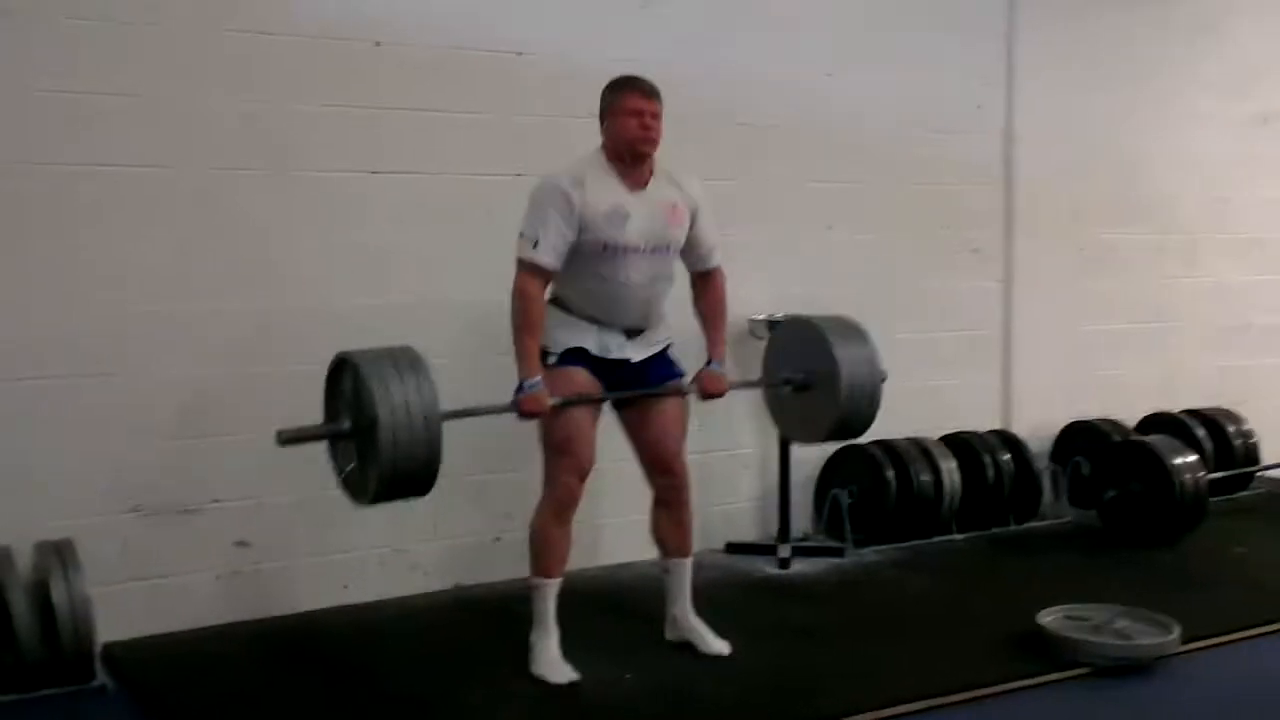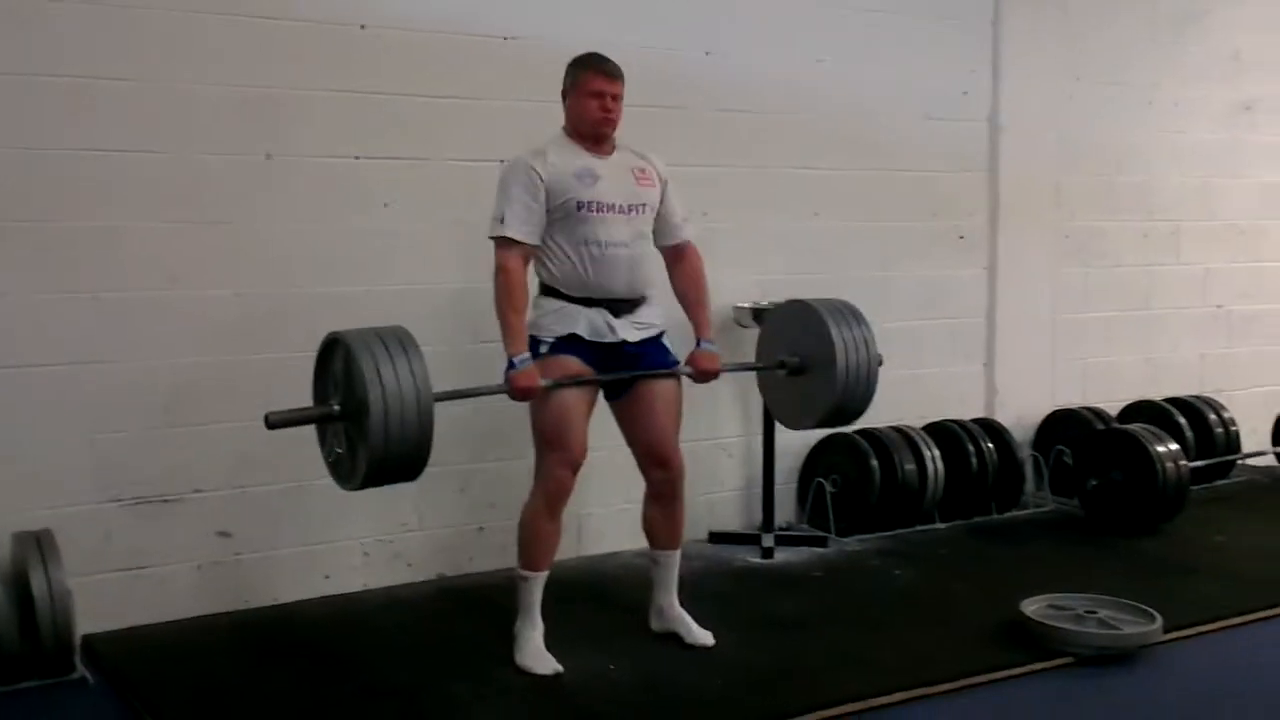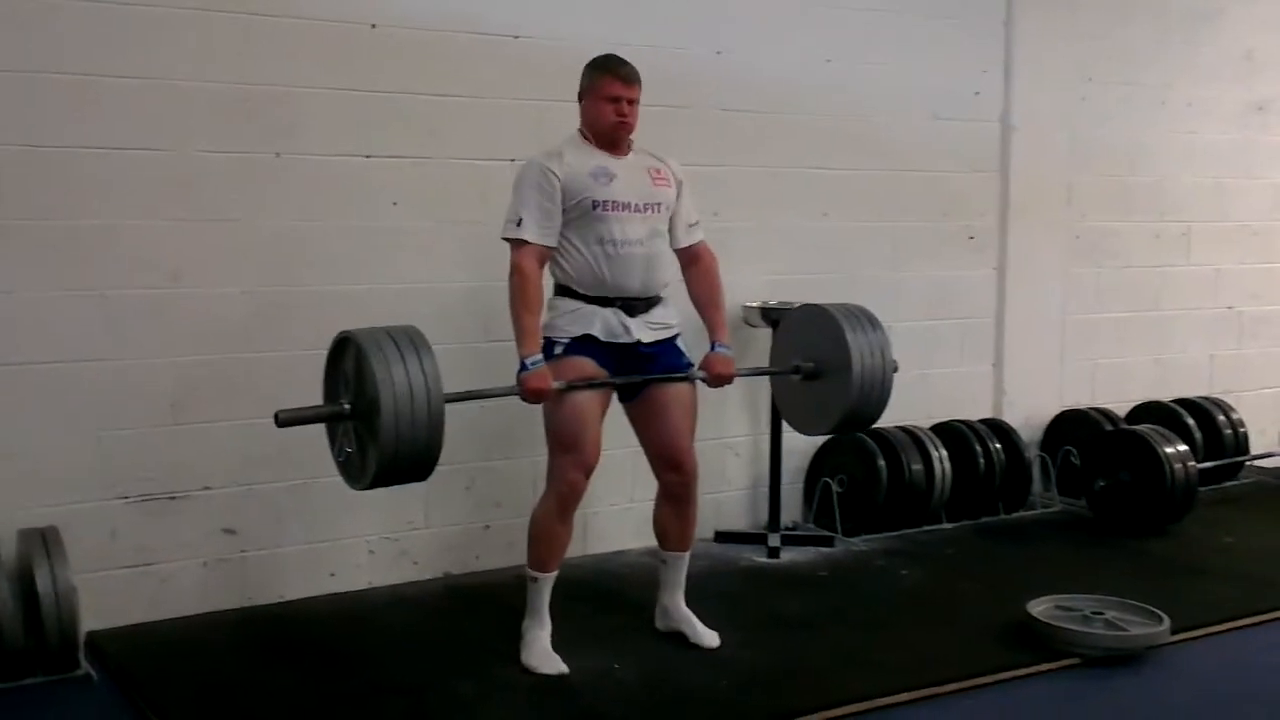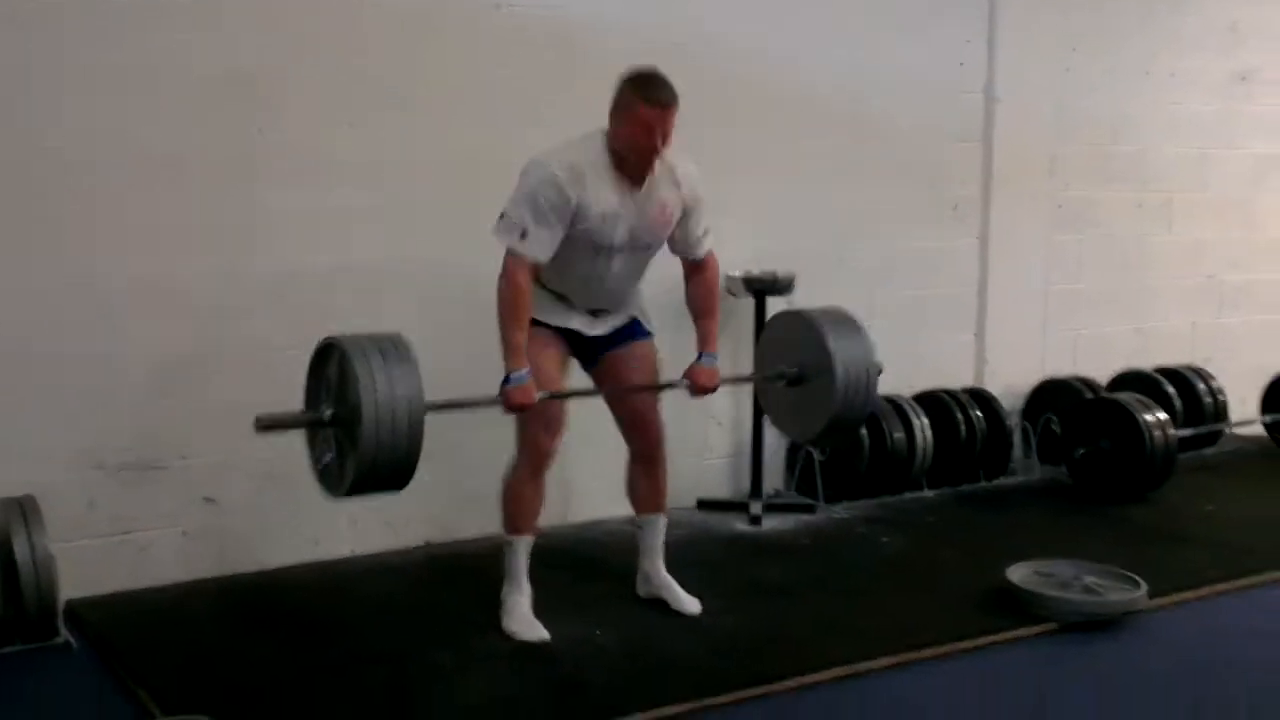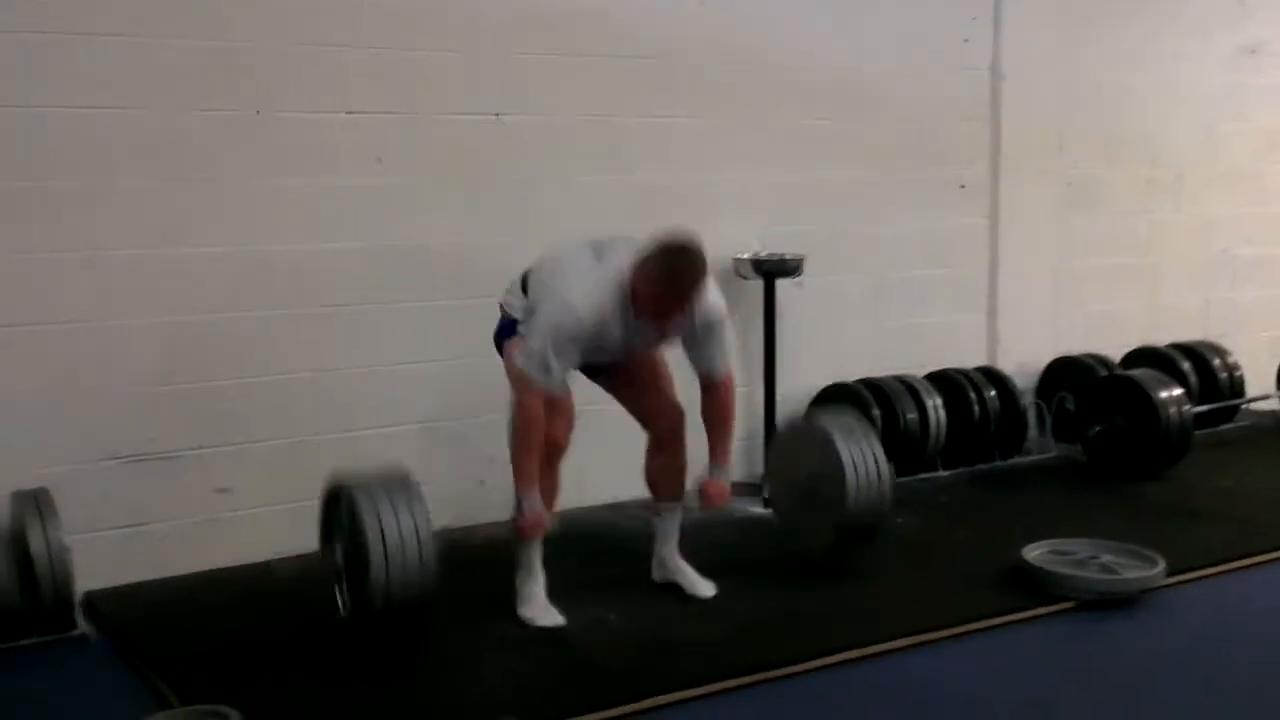
dt=0.2s
person 1, frame 1
left shoulder: (683, 194)
right shoulder: (567, 188)
left elbow: (709, 277)
right elbow: (530, 282)
left wrist: (716, 360)
right wrist: (530, 378)
left hip: (648, 347)
right hip: (577, 344)
left knee: (672, 479)
right knee: (566, 484)
left ankle: (681, 614)
right ankle: (544, 634)
person 1, frame 2
left shoulder: (647, 168)
right shoulder: (536, 167)
left elbow: (680, 253)
right elbow: (511, 261)
left wrist: (705, 340)
right wrist: (517, 356)
left hip: (642, 331)
right hip: (569, 329)
left knee: (667, 470)
right knee: (557, 477)
left ankle: (666, 606)
right ankle: (529, 625)
person 1, frame 3
left shoulder: (663, 171)
right shoulder: (551, 167)
left elbow: (695, 256)
right elbow: (526, 263)
left wrist: (721, 343)
right wrist: (530, 358)
left hip: (657, 333)
right hip: (582, 330)
left knee: (681, 473)
right knee: (571, 479)
left ankle: (672, 604)
right ankle: (536, 625)
person 1, frame 4
left shoulder: (679, 181)
right shoulder: (559, 175)
left elbow: (700, 265)
right elbow: (519, 272)
left wrist: (707, 352)
right wrist: (517, 371)
left hip: (616, 315)
right hip: (549, 311)
left knee: (649, 435)
right knee: (540, 442)
left ankle: (652, 570)
right ankle: (516, 591)
person 1, frame 5
left shoulder: (706, 305)
right shoulder: (576, 305)
left elbow: (718, 384)
right elbow: (530, 400)
left wrist: (719, 471)
right wrist: (529, 501)
right hip: (530, 318)
left knee: (669, 419)
right knee: (553, 435)
left ankle: (667, 556)
right ankle: (530, 581)
